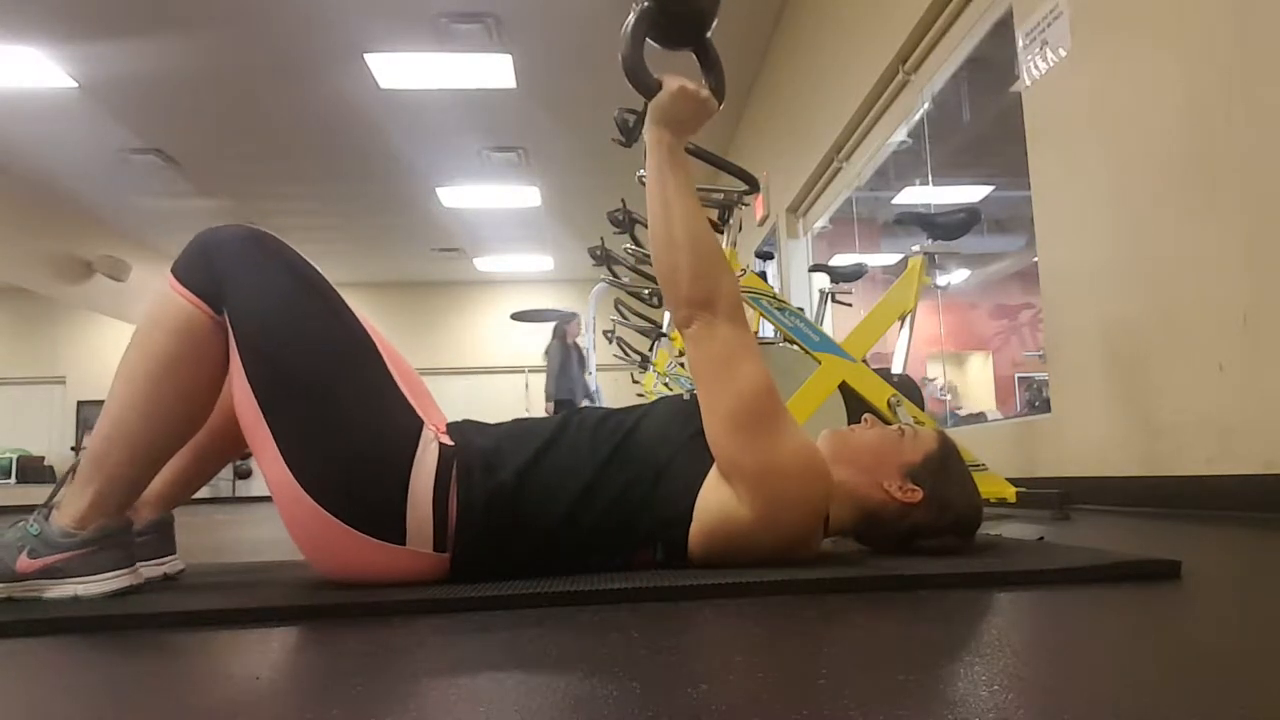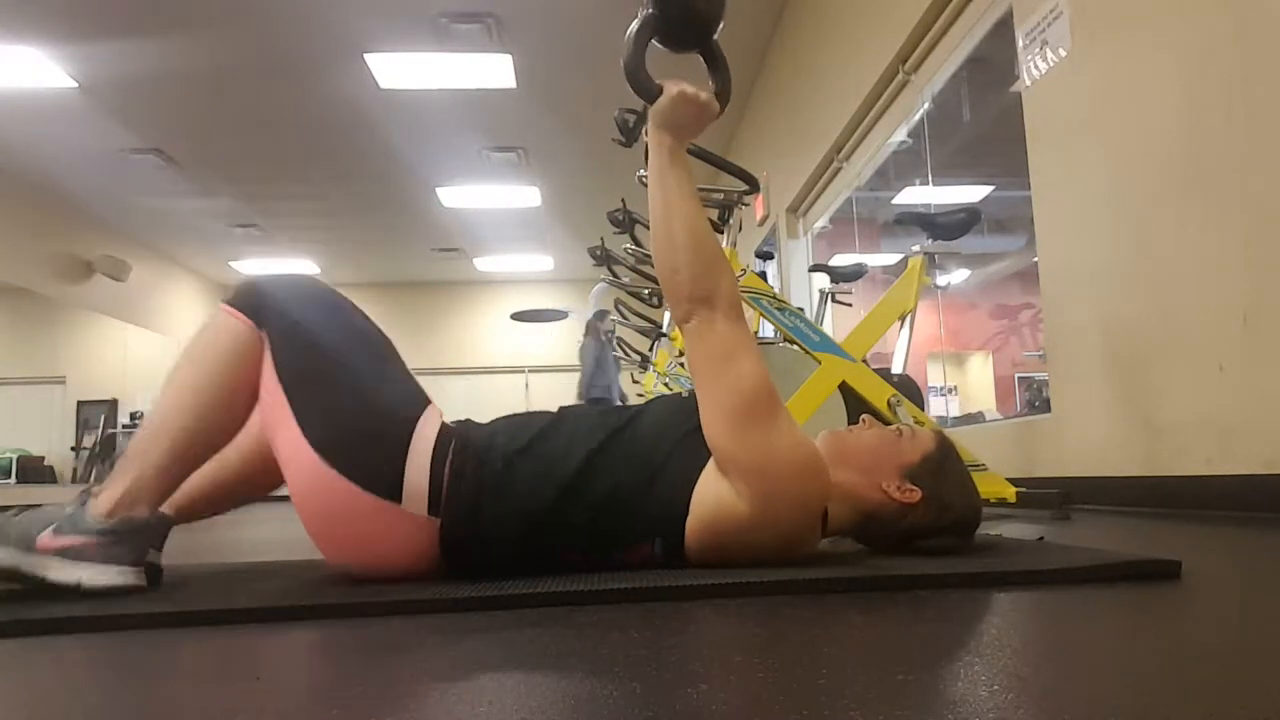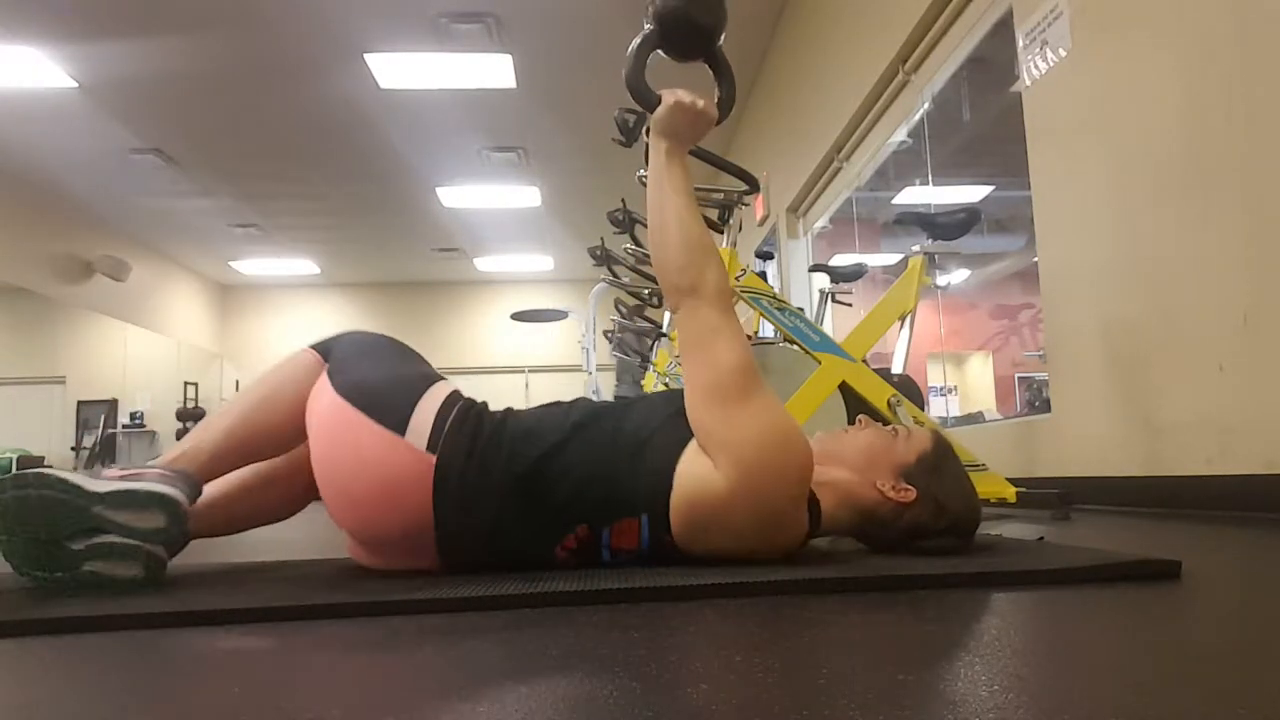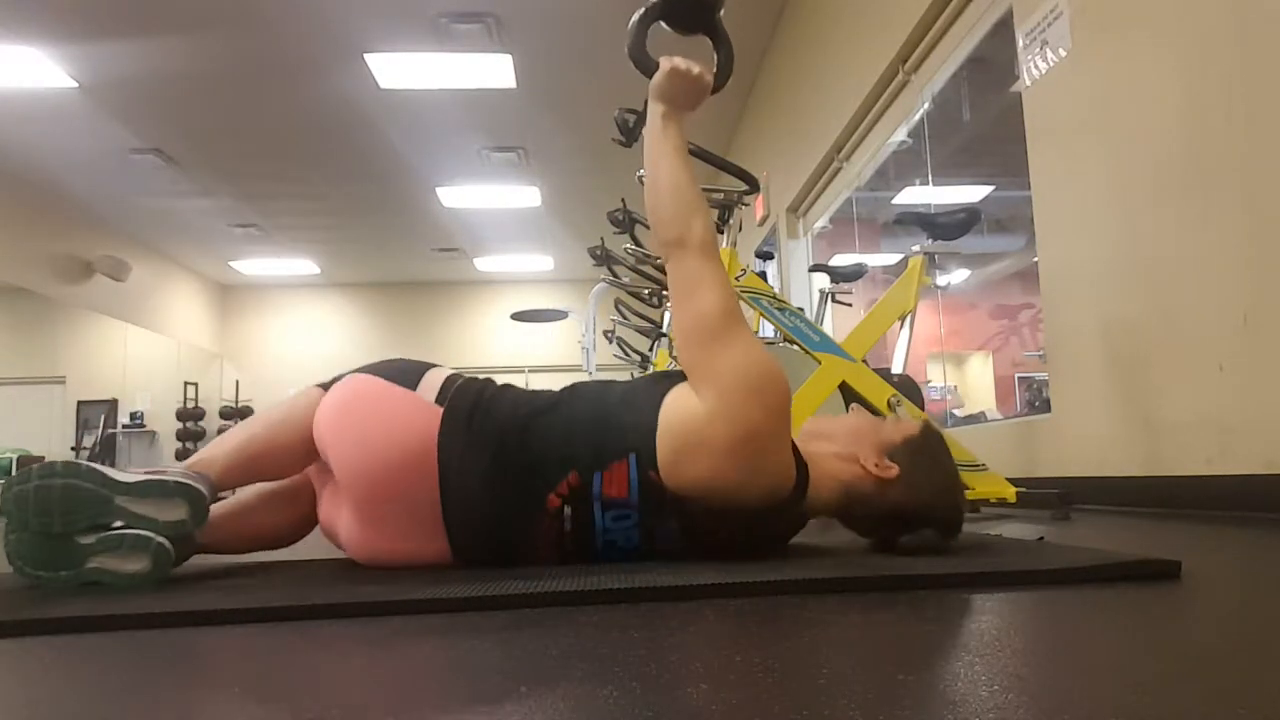
dt=0.3s
person 1, frame 1
left shoulder: (789, 492)
right shoulder: (781, 503)
left elbow: (706, 310)
left wrist: (665, 143)
left hip: (410, 508)
right hip: (449, 477)
left knee: (230, 262)
right knee: (260, 343)
right ankle: (129, 522)
person 1, frame 2
left shoulder: (784, 486)
right shoulder: (785, 510)
left elbow: (705, 308)
left wrist: (666, 147)
left hip: (416, 497)
right hip: (439, 518)
left knee: (277, 300)
right knee: (302, 396)
left ankle: (106, 521)
right ankle: (137, 524)
person 1, frame 3
left shoulder: (773, 468)
right shoulder: (778, 514)
left elbow: (696, 297)
left wrist: (669, 150)
left hip: (426, 457)
right hip: (443, 529)
left ankle: (157, 485)
right ankle: (155, 523)
person 1, frame 4
left shoulder: (753, 418)
right shoulder: (770, 511)
left elbow: (687, 254)
left wrist: (666, 118)
right hip: (449, 531)
left ankle: (172, 488)
right ankle: (159, 533)
